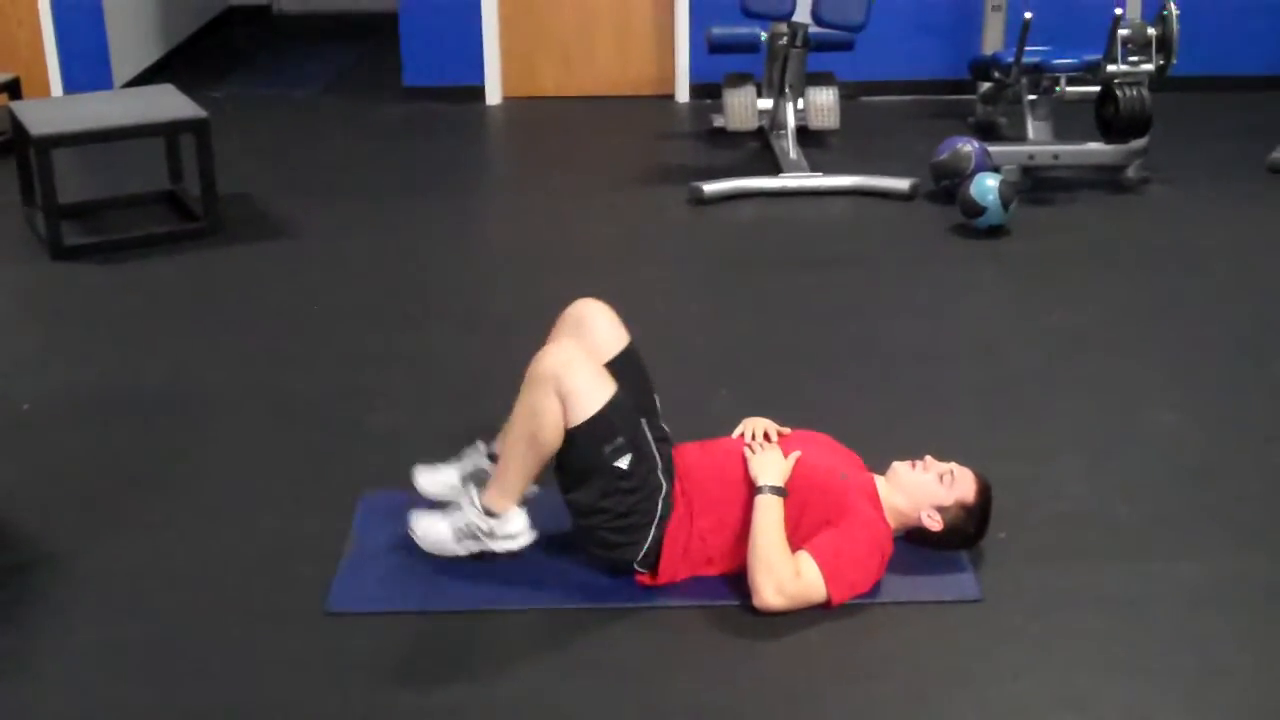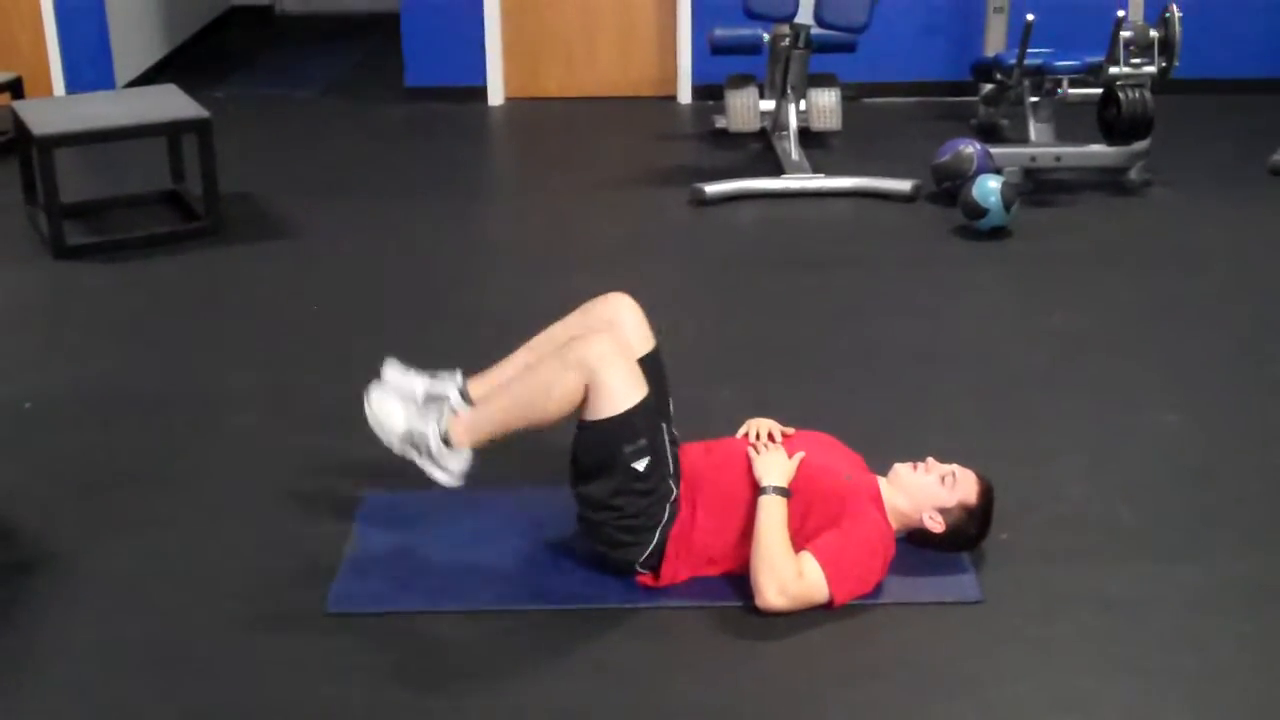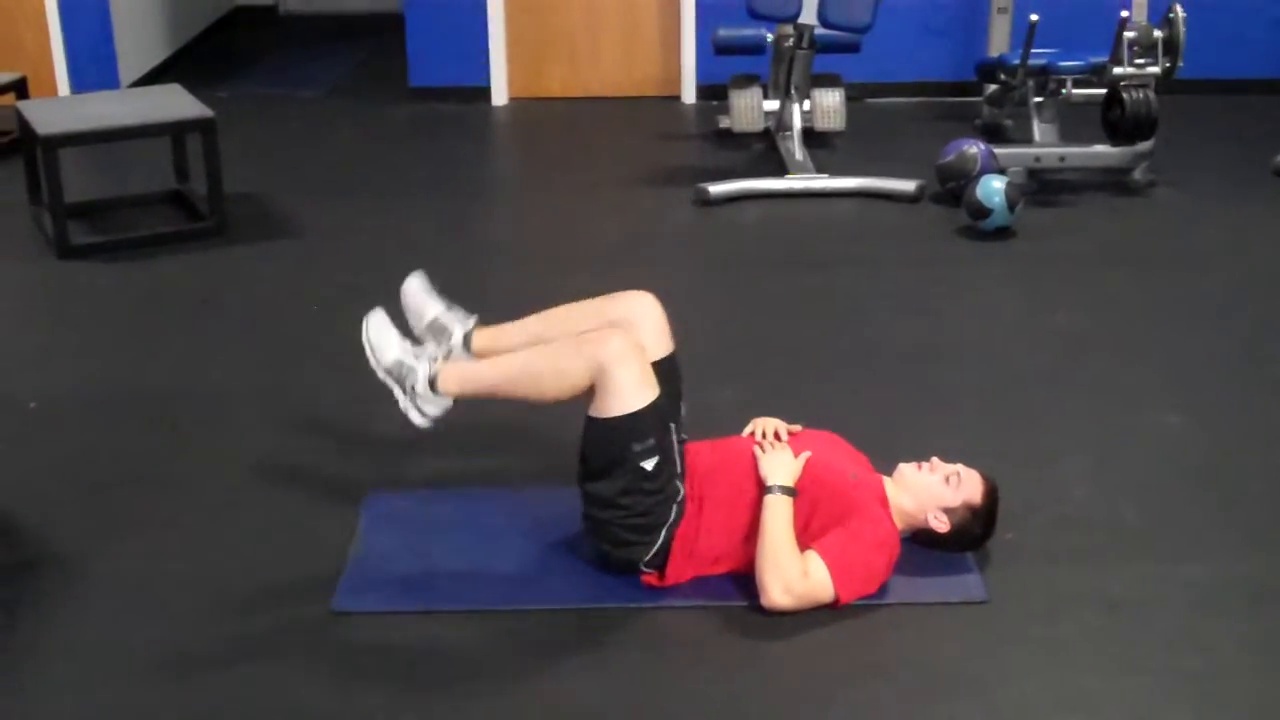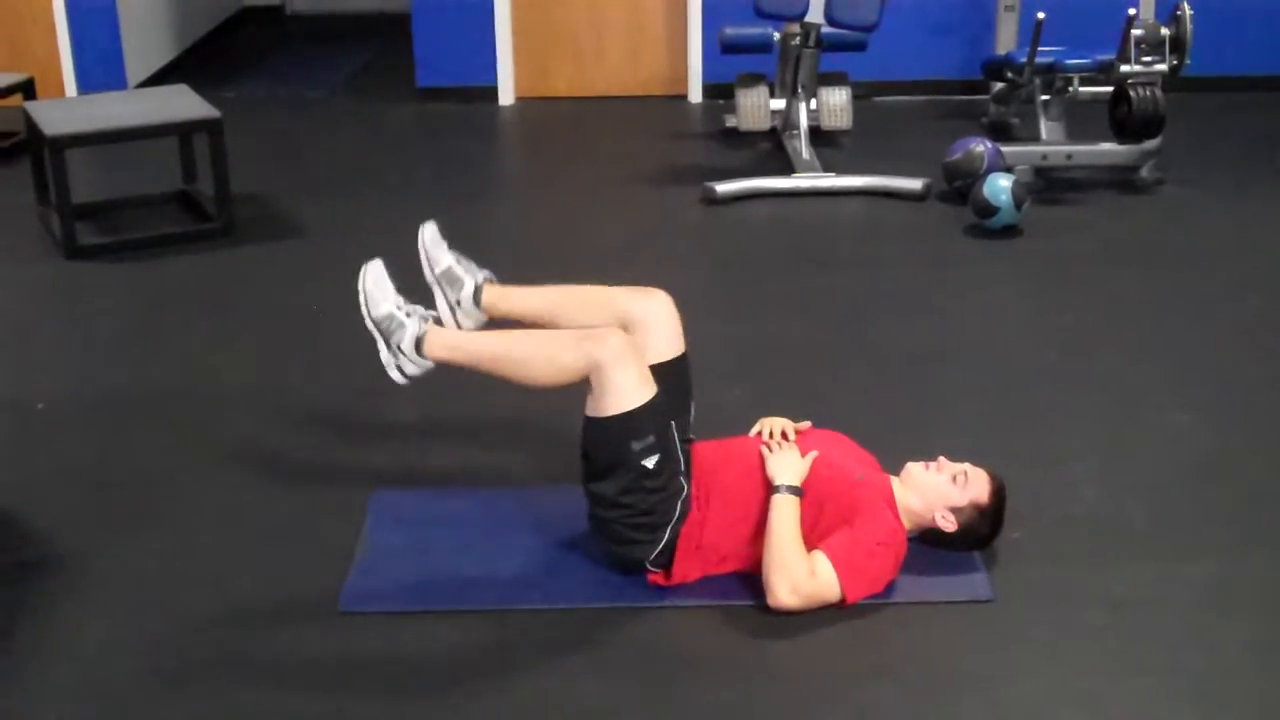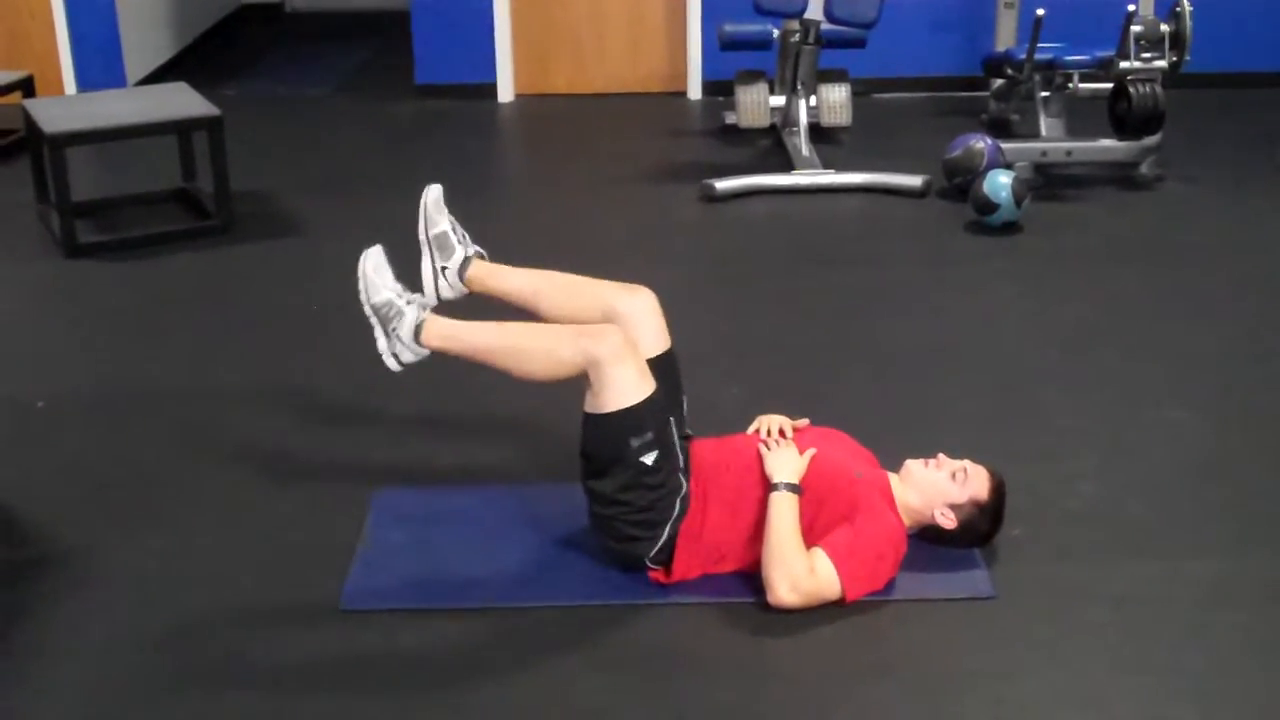
dt=0.2s
person 1, frame 1
left shoulder: (866, 537)
right shoulder: (855, 474)
left elbow: (772, 592)
left wrist: (769, 486)
right wrist: (760, 431)
left hip: (645, 525)
right hip: (664, 470)
left knee: (558, 364)
right knee: (587, 317)
left ankle: (495, 516)
right ankle: (499, 467)
person 1, frame 2
left shoulder: (868, 539)
right shoulder: (853, 474)
left elbow: (774, 592)
left wrist: (772, 487)
right wrist: (765, 431)
left hip: (645, 527)
right hip: (669, 473)
left knee: (600, 354)
right knee: (615, 312)
left ankle: (449, 442)
right ankle: (460, 400)
person 1, frame 3
left shoulder: (874, 541)
right shoulder: (860, 477)
left elbow: (780, 591)
left wrist: (778, 487)
right wrist: (771, 429)
left hip: (650, 527)
right hip: (676, 470)
left knee: (616, 350)
right knee: (637, 310)
left ankle: (435, 384)
right ankle: (464, 343)
person 1, frame 4
left shoulder: (880, 542)
right shoulder: (868, 478)
left elbow: (787, 590)
left wrist: (785, 487)
right wrist: (776, 429)
left hip: (655, 525)
right hip: (682, 470)
left knee: (608, 348)
right knee: (650, 309)
left ankle: (422, 345)
right ankle: (477, 299)
person 1, frame 5
left shoulder: (879, 538)
right shoulder: (866, 474)
left elbow: (786, 589)
left wrist: (784, 484)
right wrist: (775, 427)
left hip: (655, 525)
right hip: (680, 467)
left knee: (606, 344)
right knee: (634, 304)
left ankle: (418, 331)
right ankle: (464, 271)
